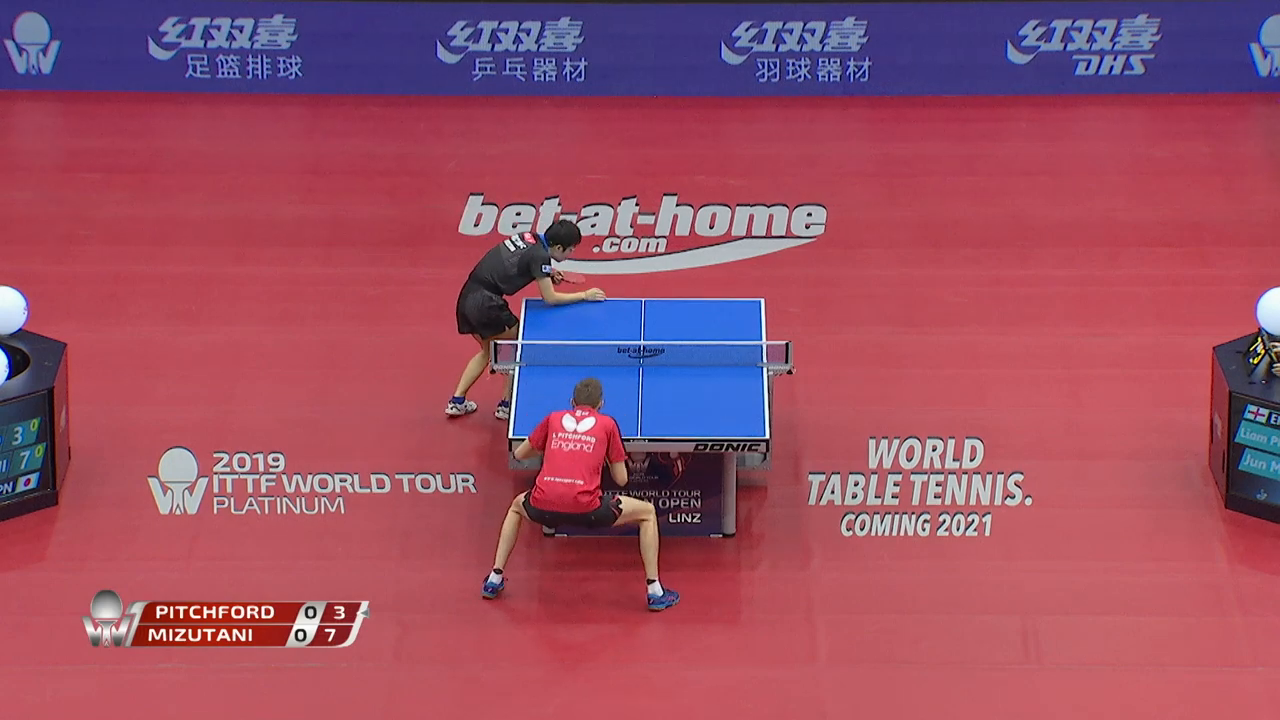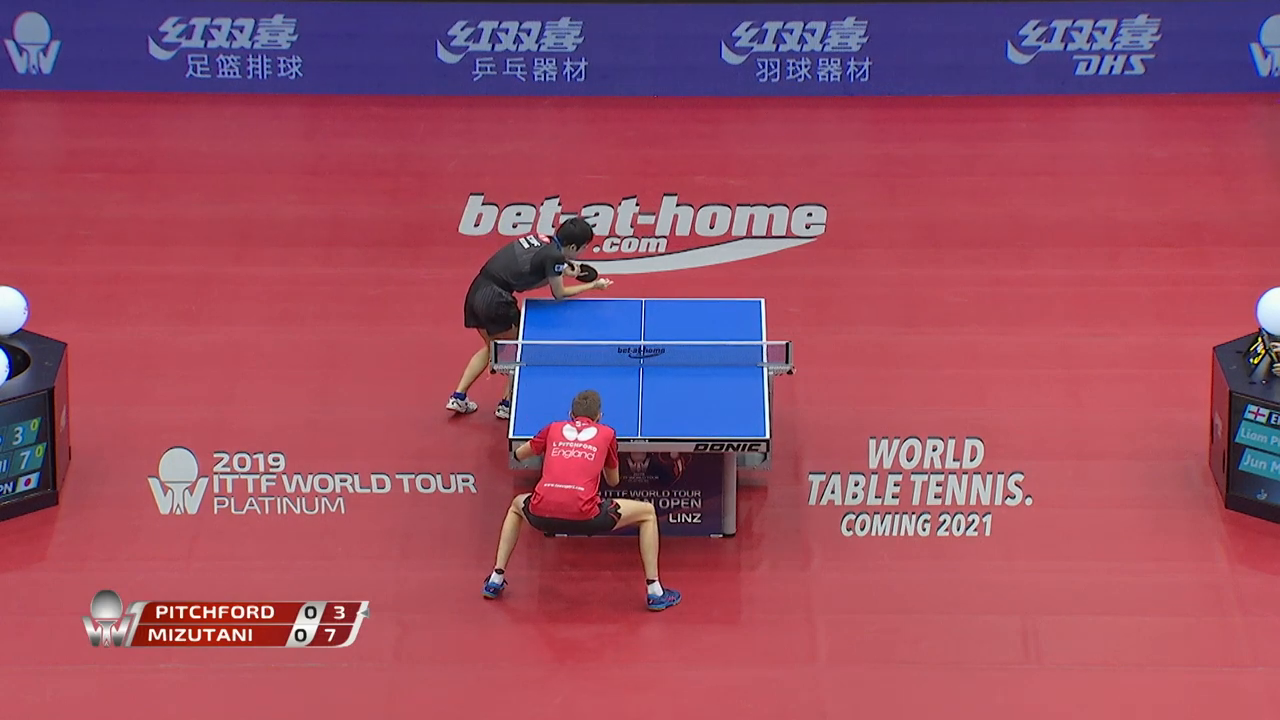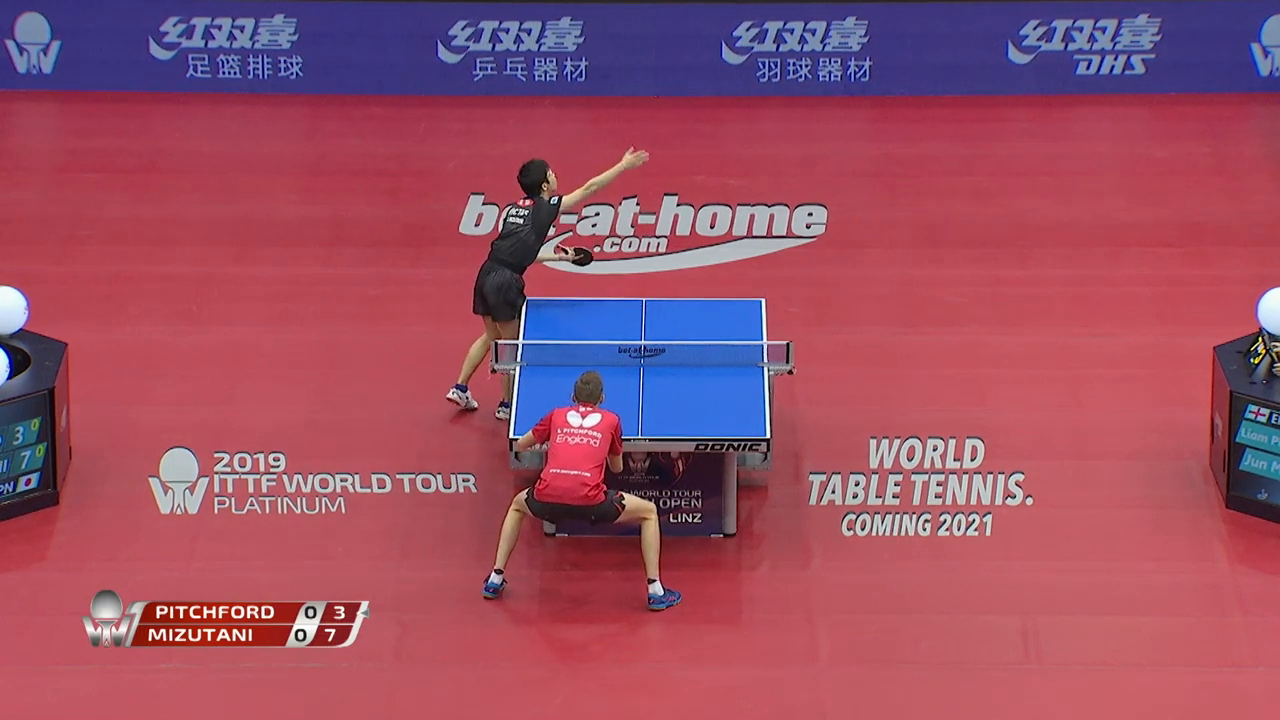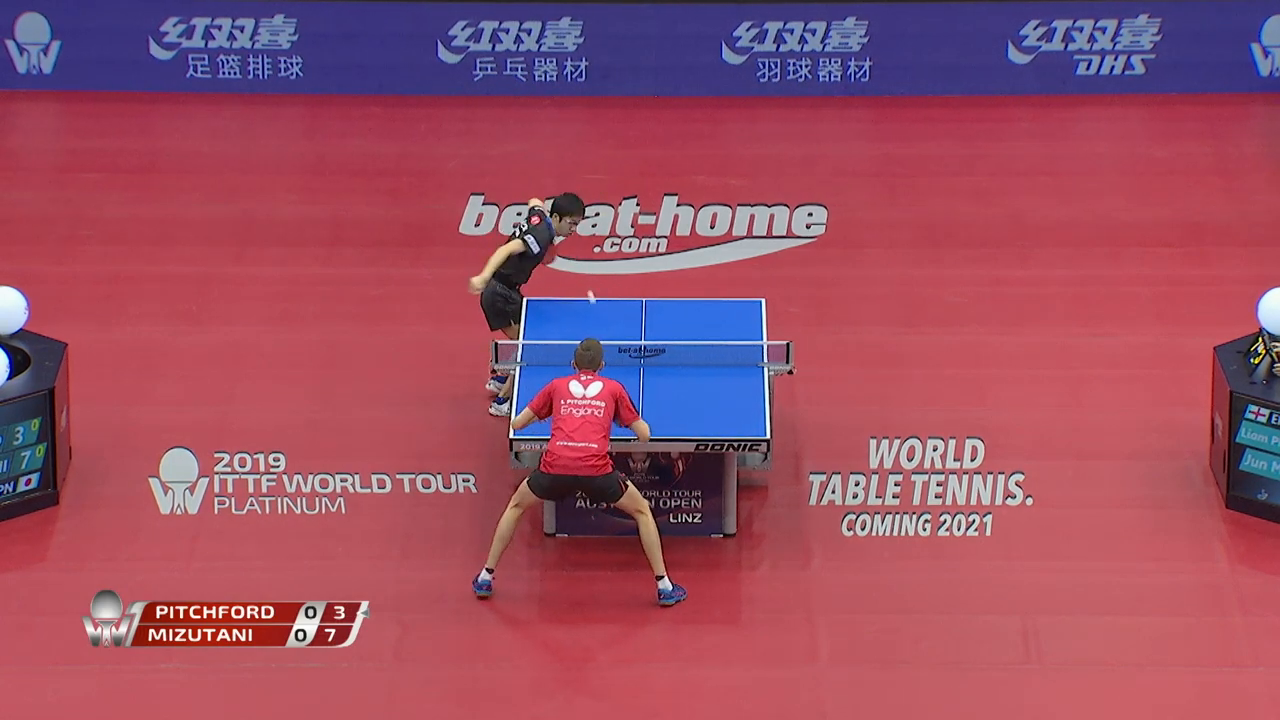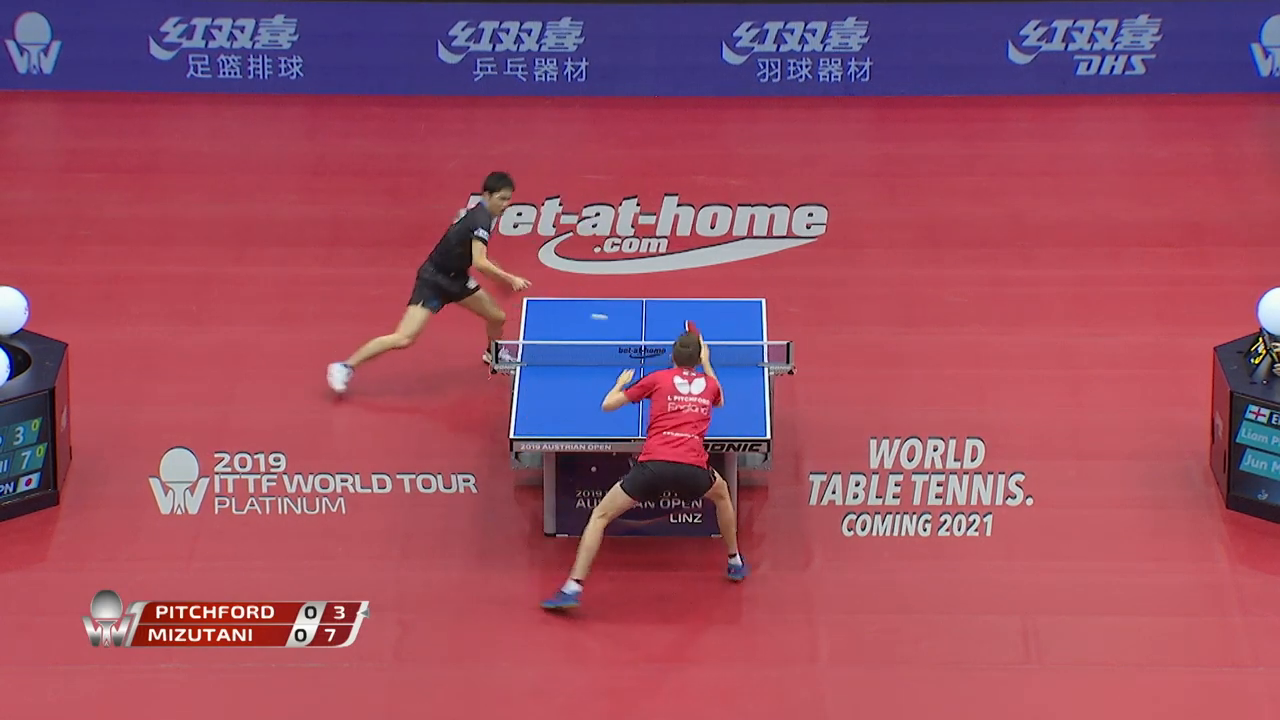
dt=1s
person 1, frame 1
left shoulder: (553, 418)
right shoulder: (608, 424)
left elbow: (519, 455)
right elbow: (622, 480)
left hip: (543, 504)
right hip: (585, 506)
left knee: (517, 506)
right knee: (647, 513)
left ankle: (494, 579)
right ankle: (654, 591)
person 1, frame 2
left shoulder: (553, 428)
right shoulder: (606, 433)
left elbow: (519, 454)
right elbow: (613, 480)
left hip: (542, 513)
right hip: (583, 515)
left knee: (517, 505)
right knee: (648, 513)
left ankle: (495, 580)
right ankle: (655, 592)
person 1, frame 3
left shoulder: (557, 415)
right shoulder: (611, 420)
left elbow: (520, 445)
right elbow: (617, 468)
left hip: (548, 498)
right hip: (589, 501)
left knee: (517, 506)
right knee: (649, 513)
left ankle: (495, 579)
right ankle: (655, 591)
person 1, frame 4
left shoulder: (557, 386)
right shoulder: (614, 388)
left elbow: (516, 424)
right elbow: (643, 434)
left wrist: (543, 414)
right wrist: (627, 418)
left hip: (555, 468)
right hip: (596, 471)
left knee: (516, 505)
right knee: (642, 511)
left ankle: (486, 577)
right ankle: (665, 587)
person 1, frame 5
left shoulder: (657, 379)
right shoulder: (710, 384)
left elbow: (609, 405)
left wrist: (622, 380)
right wrist: (705, 361)
left hip: (653, 465)
right hip: (692, 468)
left knee: (600, 516)
right knee: (722, 496)
left ankle: (573, 588)
right ankle: (735, 563)
person 2, frame 1
left shoulder: (527, 237)
right shoulder: (539, 255)
right elbow: (550, 298)
left wrist: (547, 275)
right wrist: (584, 295)
left hip: (467, 297)
right hip: (486, 303)
left knee: (489, 351)
left ankle: (457, 401)
right ankle: (506, 405)
person 2, frame 2
left shoulder: (538, 240)
right shoulder: (554, 256)
right elbow: (559, 293)
left wrist: (560, 273)
right wrist: (593, 285)
left hip: (476, 290)
right hip: (495, 299)
left knee: (492, 347)
left ankle: (459, 397)
right ankle: (507, 403)
person 2, frame 3
left shoulder: (515, 208)
right shoulder: (544, 208)
right elbow: (587, 190)
left wrist: (555, 256)
right wrist: (623, 165)
left hip: (487, 273)
right hip: (505, 281)
left knee: (489, 336)
left ankle: (460, 389)
right ankle: (507, 405)
person 2, frame 4
left shoulder: (537, 217)
right shoulder: (541, 235)
left elbow: (535, 202)
right elbow: (505, 250)
right wrist: (483, 277)
left hip: (504, 291)
right hip: (500, 294)
left ankle: (499, 379)
right ankle: (502, 402)
person 2, frame 5
left shoulder: (479, 213)
right shoulder: (482, 220)
right elbow: (479, 263)
right wrist: (510, 279)
left hip: (457, 278)
right hip: (435, 279)
left knee: (497, 317)
right knee: (404, 339)
left ankle: (493, 353)
right ankle: (345, 367)
